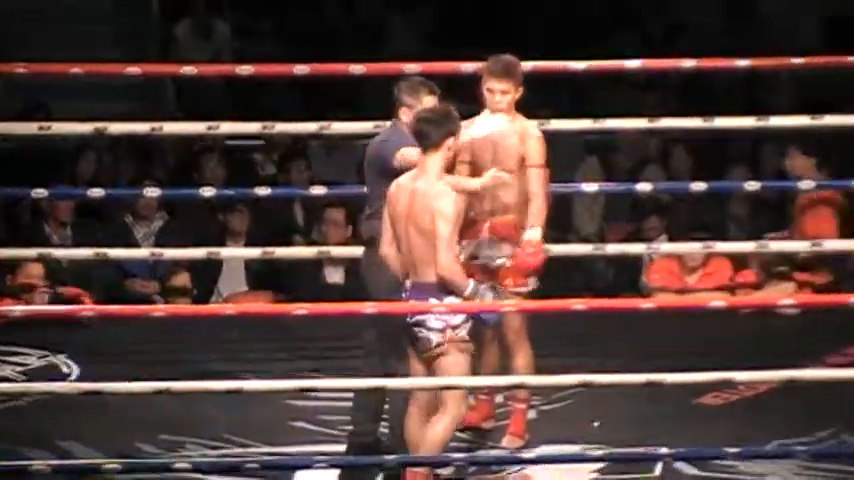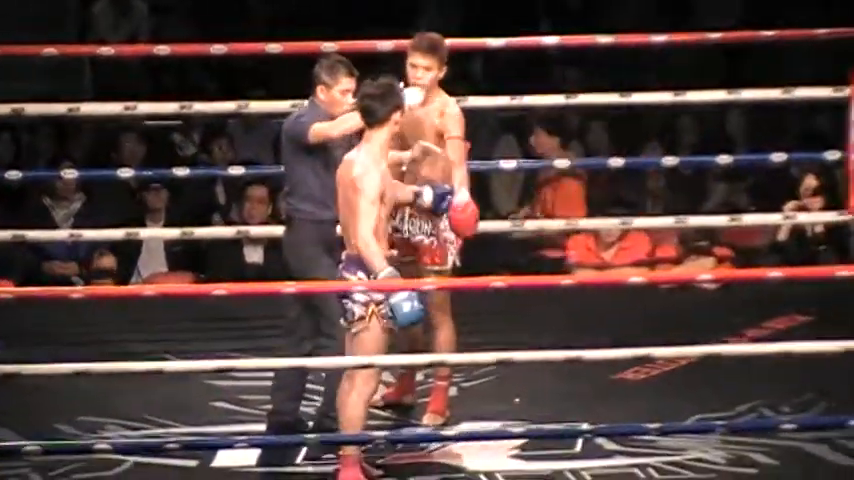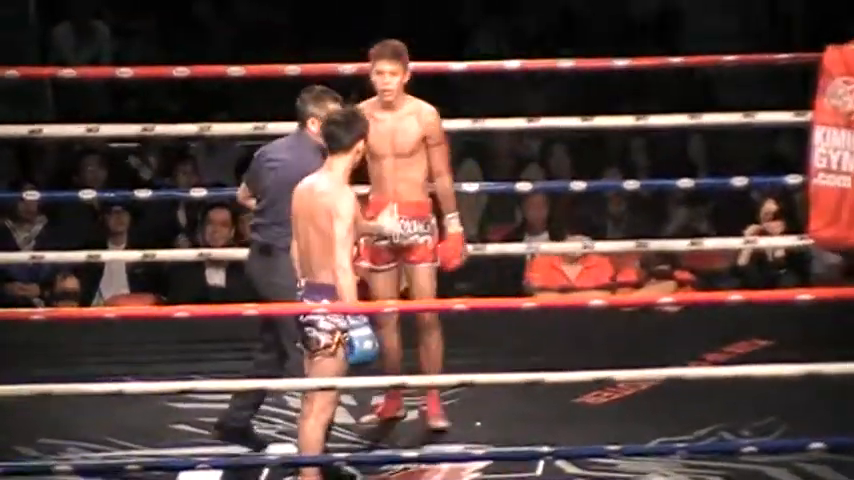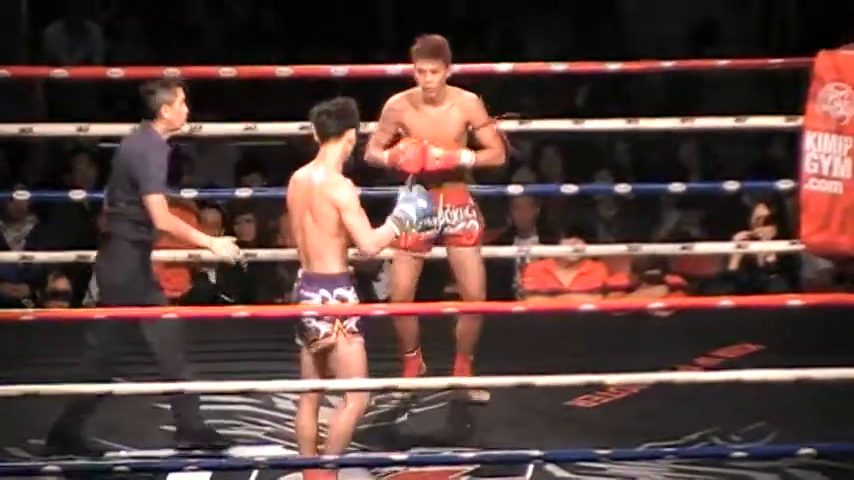
dt=0.7s
person 1, frame 1
left shoulder: (529, 135)
right shoulder: (470, 131)
left elbow: (538, 193)
left wrist: (534, 232)
left hip: (510, 240)
right hip: (475, 235)
left knee: (514, 332)
right knee: (482, 327)
left ankle: (519, 420)
right ankle: (484, 407)
person 1, frame 2
left shoulder: (448, 112)
right shoulder: (402, 104)
left elbow: (457, 160)
left wrist: (461, 197)
left hip: (434, 218)
right hip: (403, 213)
left knee: (437, 310)
left ankle: (440, 397)
right ankle: (405, 384)
person 1, frame 3
left shoulder: (425, 115)
right shoulder: (358, 115)
left elbow: (442, 174)
left wrist: (453, 224)
left hip: (416, 217)
right hip: (376, 218)
left knee: (426, 315)
right knee: (384, 316)
left ankle: (433, 400)
right ankle: (392, 399)
person 1, frame 4
left shoulder: (468, 103)
right shoulder: (397, 106)
left elbow: (498, 154)
right elbow: (371, 152)
left wrist: (457, 157)
right wrist: (394, 157)
left hip: (458, 206)
left knee: (474, 298)
right knee: (399, 298)
left ankle: (462, 371)
right ankle: (413, 366)
person 2, frame 1
left shoulder: (412, 146)
right shoulder: (384, 146)
right elbow: (417, 160)
left wrist: (478, 183)
right hip: (388, 257)
left knee: (382, 348)
right knee: (397, 349)
left ankle: (364, 437)
right ankle: (402, 447)
person 2, frame 2
left shoulder: (334, 125)
right shoulder: (298, 124)
right elbow: (334, 131)
left hip: (325, 234)
right hip: (309, 235)
left knee: (303, 329)
right knee: (339, 328)
left ankle: (283, 416)
right ankle: (333, 421)
person 2, frame 3
left shoulder: (268, 151)
right shoulder: (312, 163)
left elbow: (245, 197)
left hip: (261, 257)
right hip: (284, 263)
left knee: (274, 348)
right knee: (307, 357)
left ankle: (235, 420)
person 2, frame 4
left shoulder: (141, 141)
right shoulder: (147, 151)
left elbow: (114, 198)
right elbow: (162, 219)
right wrist: (211, 243)
left hip: (128, 254)
right hip: (124, 258)
left knee: (168, 342)
right knee: (103, 349)
left ankle: (190, 427)
right ankle: (65, 430)
person 3, frame 1
left shoulder: (397, 187)
right shoulder: (444, 195)
left elbow: (388, 251)
right elbow: (447, 266)
right wrist: (476, 293)
left hip: (414, 299)
right hip: (442, 304)
left knee: (420, 401)
right knee: (454, 405)
person 3, frame 2
left shoulder: (355, 159)
right shoulder: (370, 167)
right elbow: (364, 237)
left wrist: (424, 195)
right wrist: (394, 286)
left hip: (355, 272)
right hip: (368, 276)
left knee: (353, 375)
right knee: (365, 378)
person 3, frame 3
left shoulder: (303, 187)
right shoulder: (342, 196)
right elbow: (342, 267)
right wrist: (356, 321)
left hip: (308, 297)
right hip: (330, 303)
left knee: (313, 400)
right knee: (322, 405)
person 3, frame 4
left shoulder: (298, 179)
right shoulder: (339, 185)
right elbow: (369, 244)
right wrist: (401, 217)
left hip: (306, 288)
right hip: (332, 293)
left knee: (310, 394)
right knee: (357, 396)
